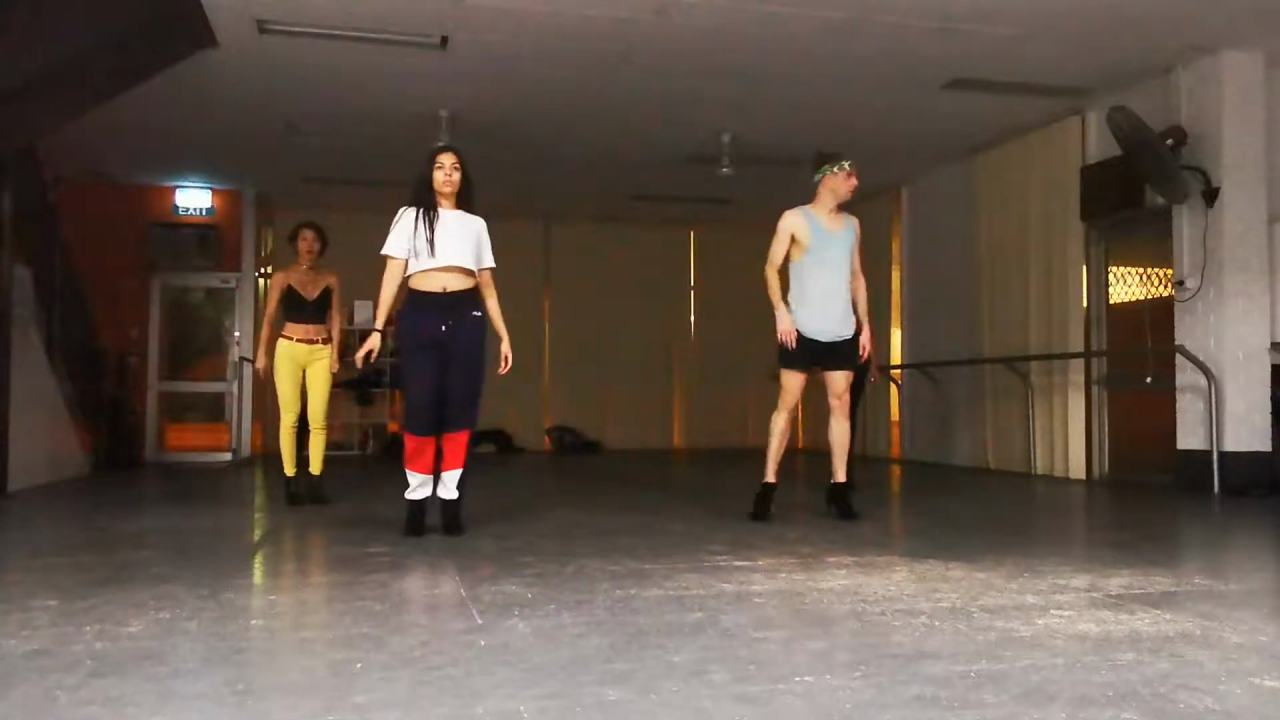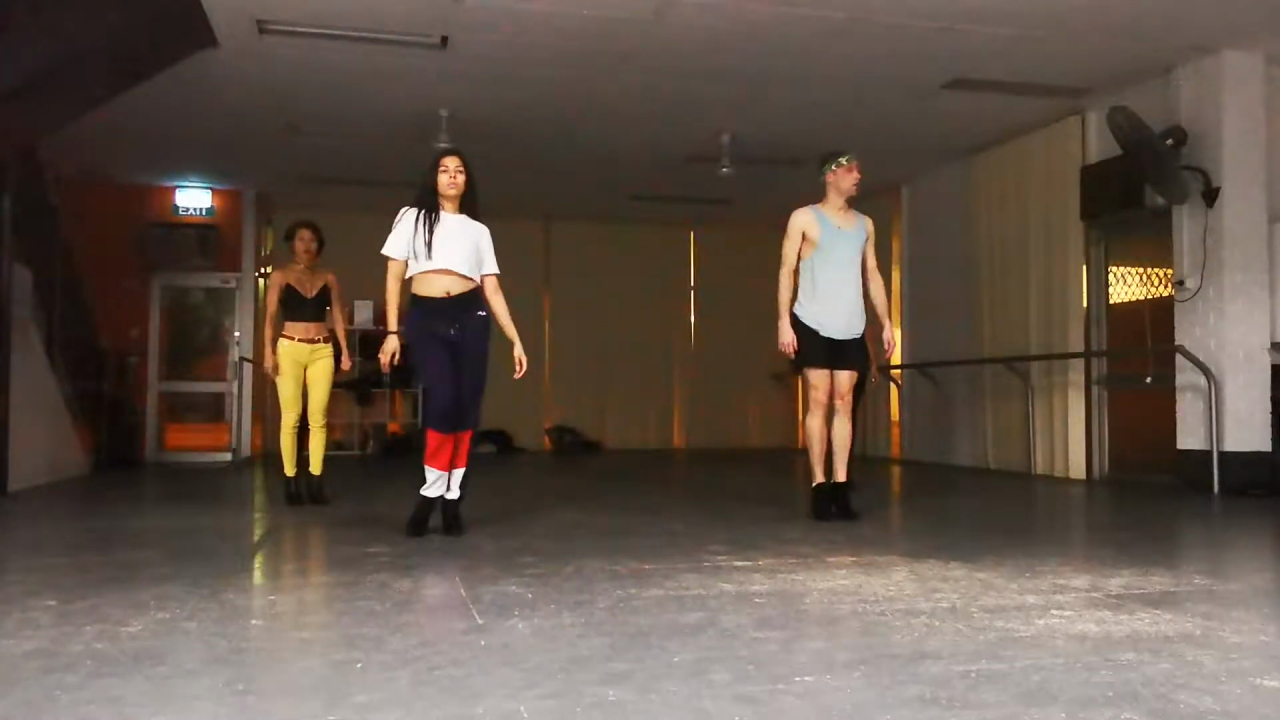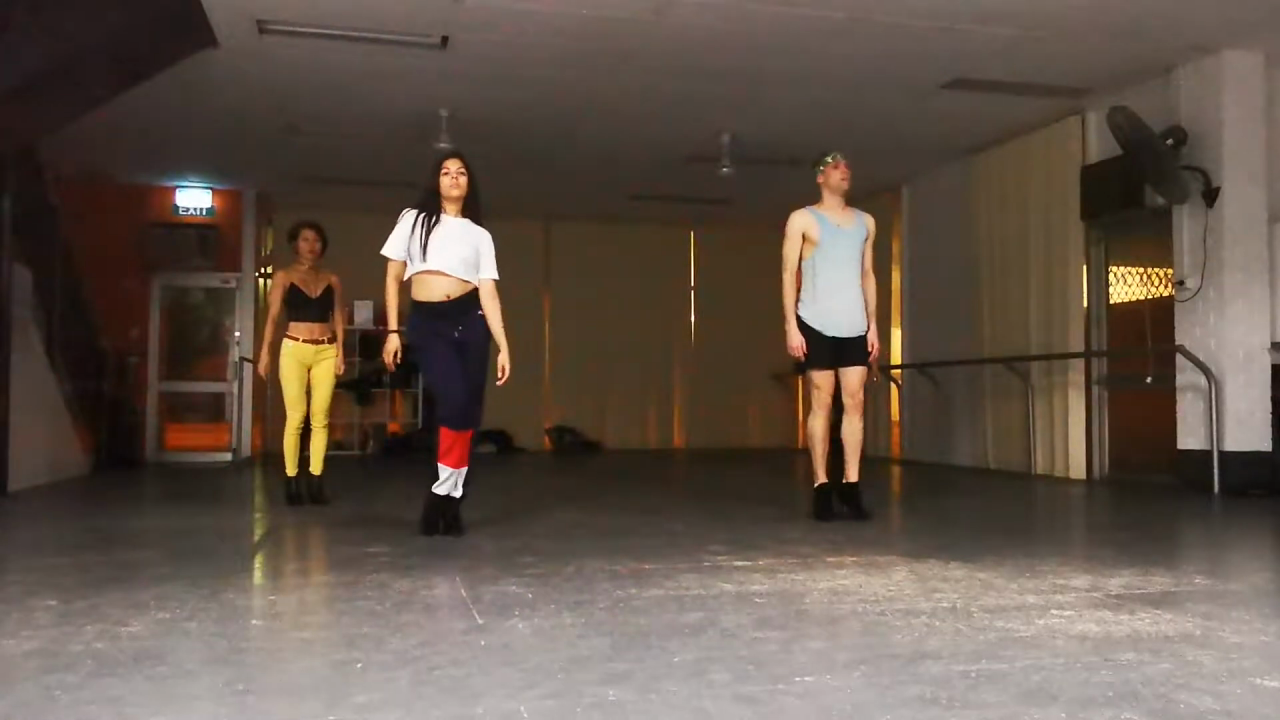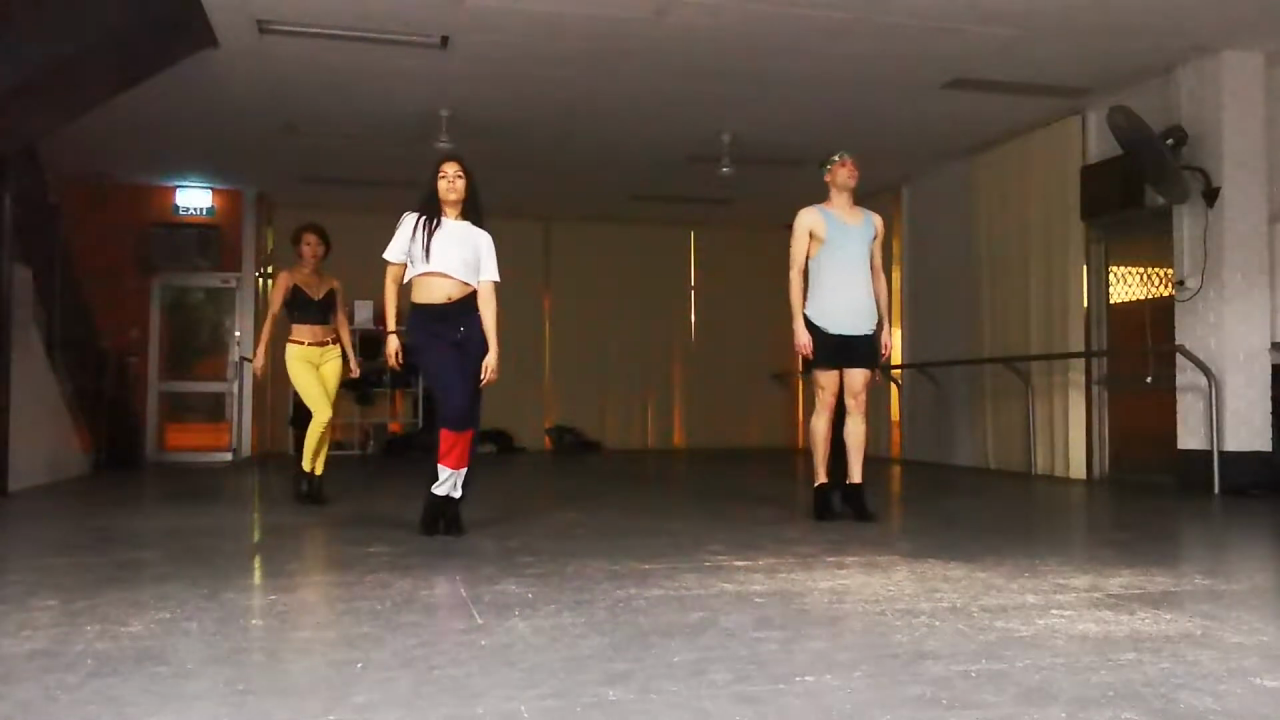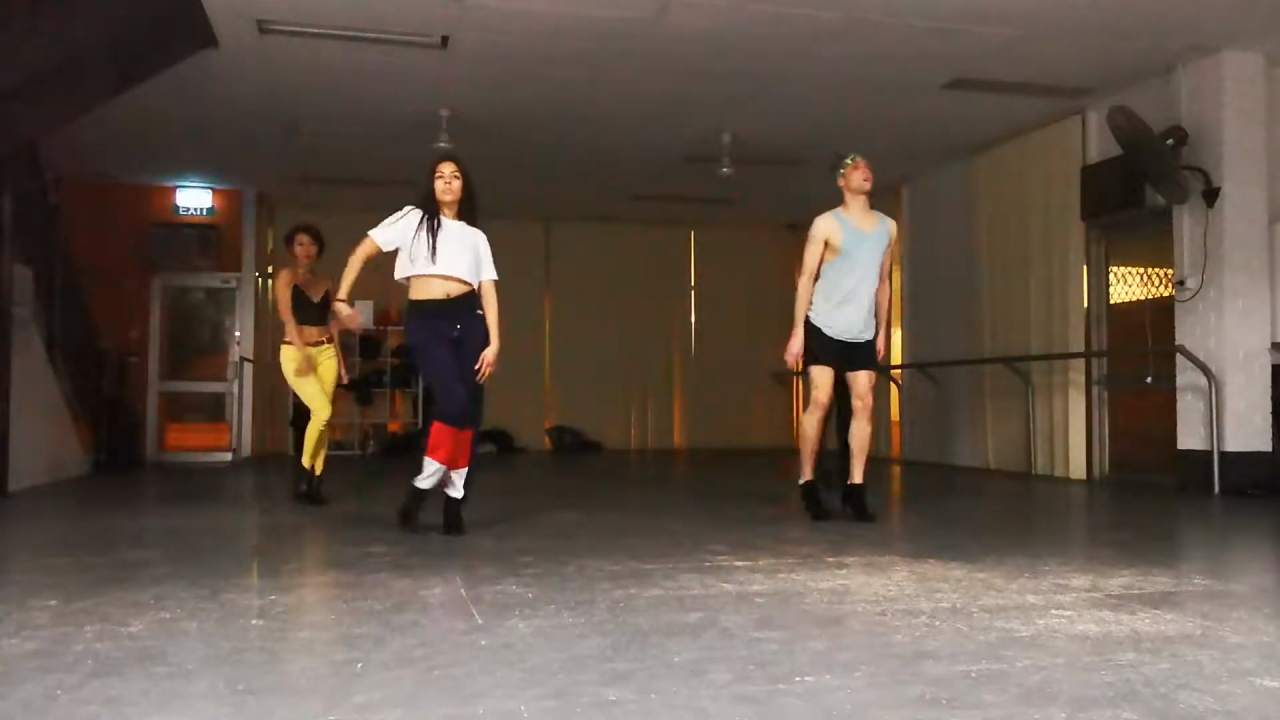
dt=0.4s
person 1, frame 1
left shoulder: (476, 225)
right shoulder: (410, 216)
left elbow: (487, 284)
right elbow: (392, 274)
left wrist: (504, 335)
right wrist: (377, 329)
left hip: (466, 316)
right hip: (420, 315)
left knee: (460, 407)
right knee: (421, 405)
left ankle: (450, 498)
right ankle: (417, 498)
person 1, frame 2
left shoulder: (479, 231)
right shoulder: (412, 217)
left elbow: (492, 290)
right elbow: (394, 277)
left wrist: (516, 341)
right wrist: (392, 331)
left hip: (470, 318)
right hip: (425, 319)
left knee: (466, 410)
right knee: (443, 404)
left ankle: (451, 498)
right ankle: (430, 493)
person 1, frame 3
left shoulder: (480, 235)
right shoulder: (413, 220)
left elbow: (488, 292)
right elbow: (393, 277)
left wrist: (503, 347)
right wrist: (393, 331)
left hip: (470, 320)
right hip: (426, 323)
left knee: (469, 411)
right knee: (454, 403)
left ankle: (451, 498)
right ankle: (441, 491)
person 1, frame 4
left shoulder: (480, 237)
right shoulder: (414, 223)
left elbow: (487, 294)
right elbow: (392, 280)
left wrist: (493, 349)
right wrist: (390, 332)
left hip: (468, 323)
right hip: (426, 325)
left knee: (467, 413)
right knee: (455, 405)
left ankle: (451, 499)
right ankle: (441, 492)
person 1, frame 5
left shoulder: (476, 236)
right shoulder: (413, 218)
left elbow: (489, 293)
right elbow: (362, 252)
left wrist: (494, 341)
right wrist: (342, 298)
left hip: (468, 320)
right hip: (426, 320)
left knee: (468, 409)
right knee: (454, 400)
left ankle: (453, 499)
right ankle: (422, 484)
person 2, frame 1
left shoulder: (852, 225)
right shoulder: (794, 220)
left elbow: (857, 277)
right elbow: (771, 269)
left wrist: (865, 324)
right wrist: (782, 313)
left hip: (842, 330)
right hip: (803, 328)
left knee: (840, 404)
right knee: (787, 404)
left ankle: (838, 487)
right ankle: (768, 484)
person 2, frame 2
left shoulder: (865, 224)
right shoulder: (803, 218)
left elbow: (872, 275)
right elbow: (787, 271)
left wrist: (886, 323)
right wrist: (783, 322)
left hip: (851, 328)
right hip: (813, 325)
left knee: (844, 404)
right knee: (819, 403)
left ankle: (840, 486)
right ankle: (819, 486)
person 2, frame 3
left shoulder: (865, 222)
right shoulder: (802, 220)
left elbow: (868, 275)
right elbow: (789, 274)
left wrist: (873, 324)
right wrist: (791, 325)
left hip: (854, 327)
right hip: (816, 325)
left knee: (854, 403)
right knee: (821, 403)
left ankle: (851, 485)
right ankle: (822, 486)
person 2, frame 4
left shoulder: (873, 221)
right shoulder: (809, 217)
left elbow: (878, 274)
right elbow: (795, 272)
left wrist: (885, 324)
right wrist: (798, 323)
left hip: (862, 326)
right hip: (823, 324)
left knee: (856, 403)
right knee: (825, 403)
left ankle: (854, 487)
right ankle: (822, 486)
person 2, frame 5
left shoulder: (889, 227)
right shoulder: (826, 224)
right elbow: (807, 278)
left wrist: (881, 329)
right wrist: (796, 332)
left hip: (863, 332)
right hip: (823, 327)
left knee: (864, 406)
right knee: (819, 402)
left ankle: (855, 489)
right ankle: (808, 483)
person 3, frame 1
left shoulder: (330, 280)
right shoulder: (282, 277)
left elbow: (335, 319)
right elbow: (269, 316)
left wrist: (336, 353)
right wrist: (261, 351)
left hip: (320, 351)
right hip: (289, 349)
left knee: (318, 419)
right knee: (290, 417)
left ankle: (315, 480)
right ankle: (291, 480)
person 3, frame 2
left shoulder: (328, 279)
right shoulder: (280, 276)
left elbow: (337, 316)
right elbow: (271, 316)
left wrist: (344, 350)
right wrist: (268, 351)
left hip: (322, 350)
right hip: (290, 348)
left knee: (318, 418)
right knee: (291, 417)
left ankle: (315, 481)
right ankle: (291, 481)
person 3, frame 3
left shoulder: (331, 279)
right shoulder: (284, 277)
left elbow: (338, 318)
right elbow: (273, 316)
left wrist: (340, 353)
right wrist: (264, 352)
left hip: (326, 351)
right hip: (294, 349)
left knee: (321, 418)
right knee: (296, 416)
left ankle: (315, 481)
right ankle: (292, 480)
person 3, frame 4
left shoulder: (333, 283)
right shoulder: (287, 278)
left elbow: (341, 321)
right elbow: (272, 315)
left wrist: (351, 356)
right wrist: (261, 351)
left hip: (331, 353)
right hip: (299, 352)
left knee: (325, 417)
right knee: (323, 412)
left ankle: (316, 481)
right ankle: (304, 471)
person 3, frame 5
left shoulder: (324, 283)
right shoulder: (285, 276)
right elbow: (287, 315)
left wrist: (339, 361)
right wrist: (301, 350)
left hip: (324, 354)
right hip: (295, 353)
left knee: (323, 417)
right knee: (321, 412)
left ankle: (315, 481)
right ankle: (305, 469)
